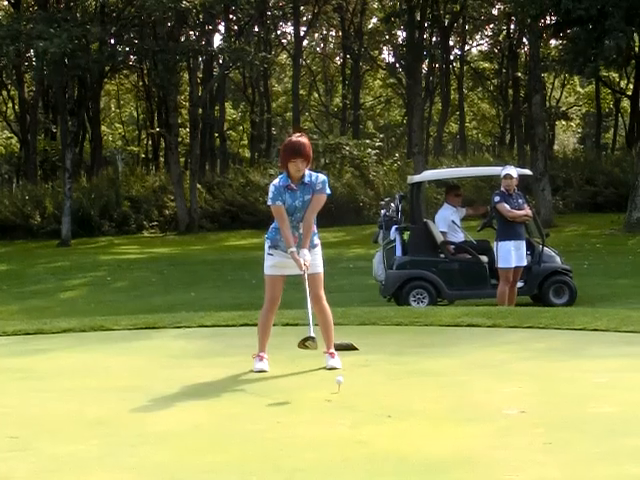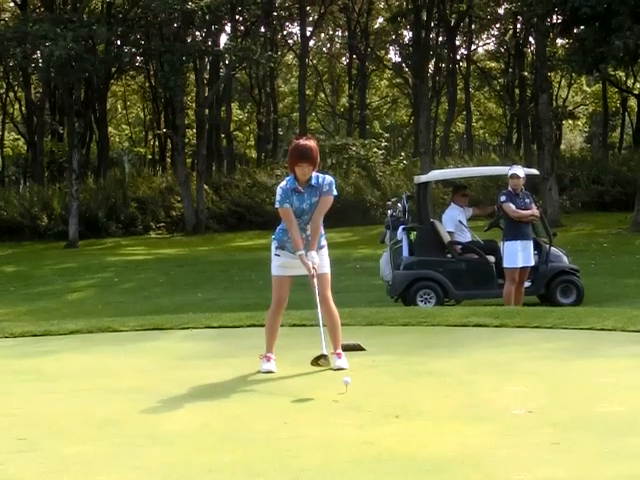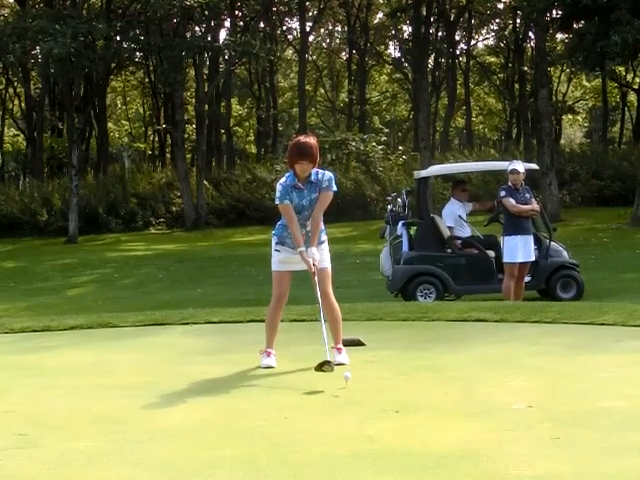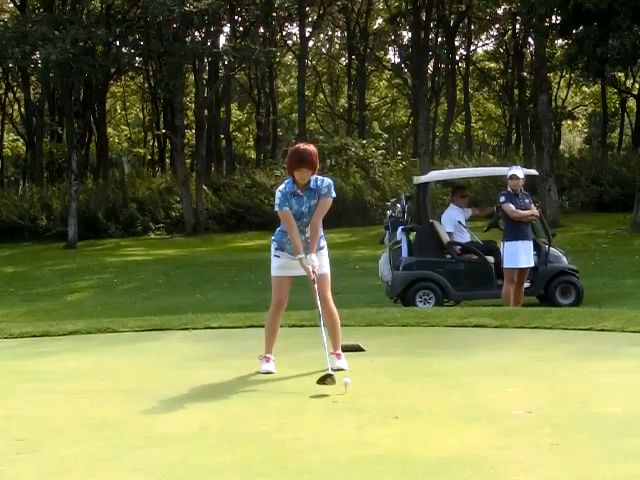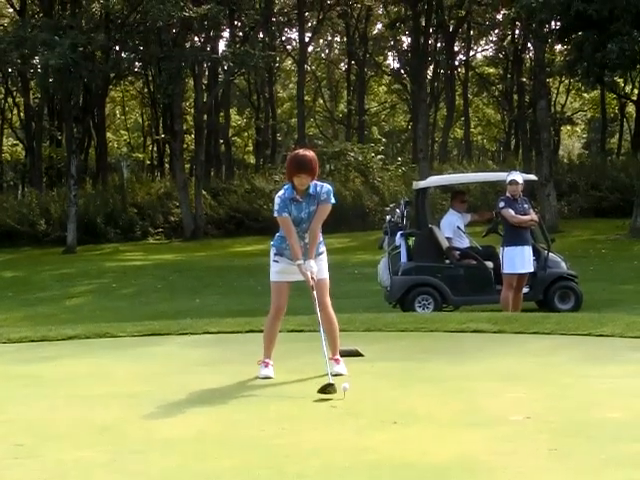
dt=0.7s
person 1, frame 1
left shoulder: (319, 181)
right shoulder: (276, 187)
left elbow: (309, 217)
right elbow: (284, 223)
left wrist: (304, 250)
right wrist: (294, 254)
left hip: (309, 245)
right hip: (278, 247)
left knee: (318, 299)
right knee: (271, 301)
left ankle: (331, 351)
right ankle: (261, 354)
person 1, frame 2
left shoulder: (326, 183)
right shoulder: (284, 189)
left elbow: (317, 219)
right elbow: (292, 227)
left wrist: (312, 252)
right wrist: (302, 256)
left hip: (317, 247)
right hip: (286, 249)
left knee: (325, 299)
right knee: (278, 302)
left ankle: (338, 352)
right ankle: (268, 355)
person 1, frame 3
left shoulder: (325, 179)
right shoulder: (283, 186)
left elbow: (317, 215)
right elbow: (292, 223)
left wrist: (312, 248)
right wrist: (303, 253)
left hip: (317, 241)
right hip: (286, 244)
left knee: (326, 294)
right knee: (279, 297)
left ankle: (339, 347)
right ankle: (268, 350)
person 1, frame 4
left shoulder: (325, 185)
right shoulder: (283, 192)
left elbow: (316, 222)
right elbow: (292, 229)
left wrist: (311, 255)
right wrist: (302, 259)
left hip: (316, 247)
right hip: (285, 250)
left knee: (325, 299)
right knee: (278, 302)
left ankle: (338, 353)
right ankle: (267, 356)
person 1, frame 5
left shoulder: (324, 191)
right shoulder: (282, 198)
left elbow: (315, 228)
right elbow: (291, 235)
left wrist: (310, 260)
right wrist: (301, 266)
left hip: (315, 253)
right hip: (284, 255)
left knee: (324, 305)
right knee: (277, 308)
left ankle: (336, 358)
right ankle: (266, 361)
person 2, frame 1
left shoulder: (519, 195)
right shoulder: (498, 196)
left elbow: (529, 216)
right elbow: (508, 213)
left wrist: (515, 215)
right wrist: (524, 212)
left hip: (520, 241)
right hip: (505, 241)
left knee: (514, 281)
right knee: (505, 281)
person 2, frame 2
left shoulder: (527, 195)
right shoulder: (504, 195)
left elbow: (536, 215)
right elbow: (513, 213)
left wrist: (521, 216)
right wrist: (530, 212)
left hip: (527, 241)
right hip: (511, 241)
left knee: (521, 281)
right knee: (511, 281)
person 2, frame 3
left shoulder: (527, 190)
right shoulder: (504, 190)
left elbow: (536, 210)
right elbow: (513, 207)
left wrist: (521, 210)
right wrist: (530, 207)
left hip: (527, 235)
right hip: (511, 236)
left knee: (521, 276)
right knee: (510, 275)
person 2, frame 4
left shoulder: (526, 196)
right shoulder: (504, 196)
left elbow: (536, 216)
right elbow: (513, 213)
left wrist: (521, 216)
right wrist: (530, 213)
left hip: (527, 241)
right hip: (511, 242)
left knee: (521, 282)
right knee: (510, 281)
person 2, frame 5
left shoulder: (525, 201)
right shoulder: (503, 201)
left elbow: (535, 221)
right elbow: (513, 218)
left wrist: (520, 221)
right wrist: (529, 218)
left hip: (526, 246)
right hip: (511, 247)
left knee: (520, 287)
right knee: (509, 286)
